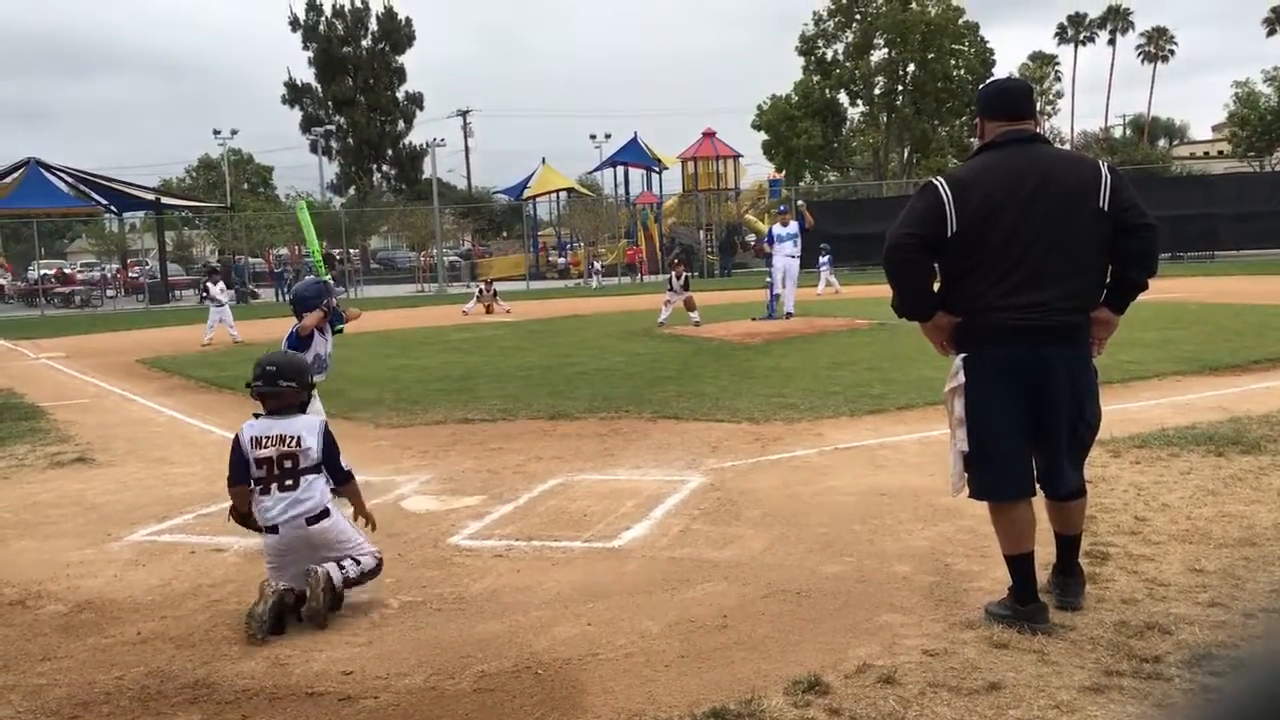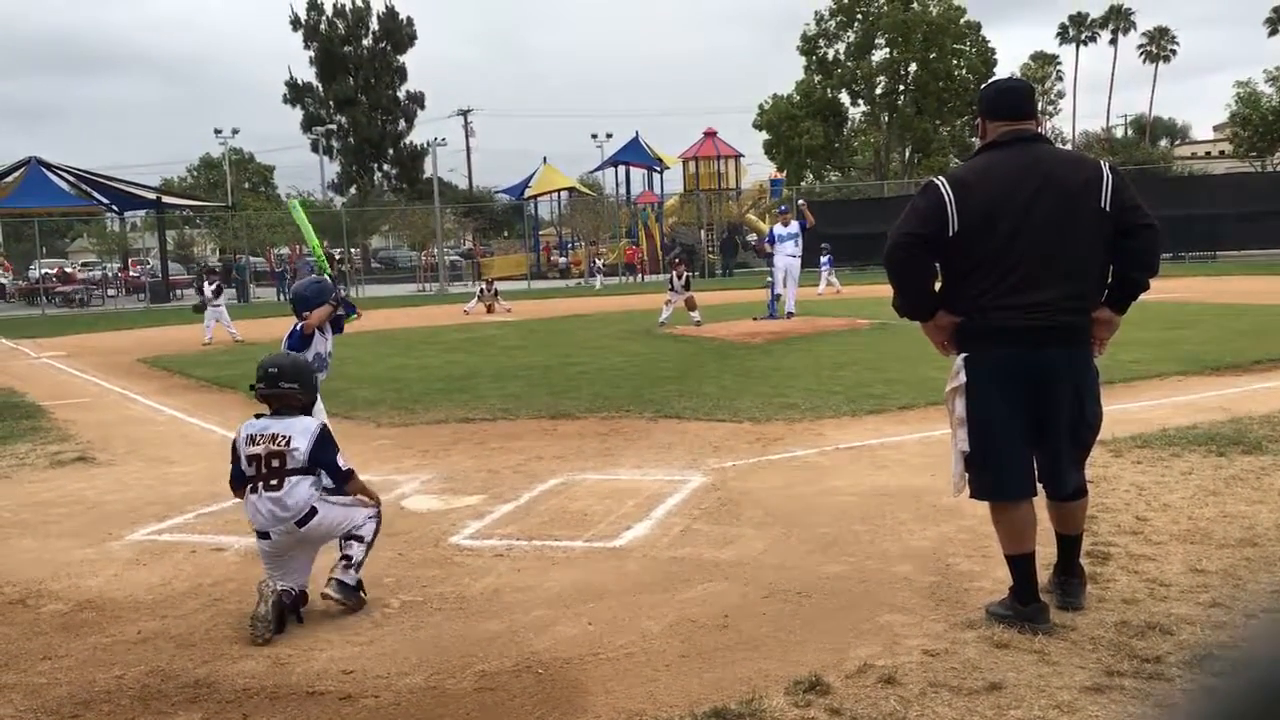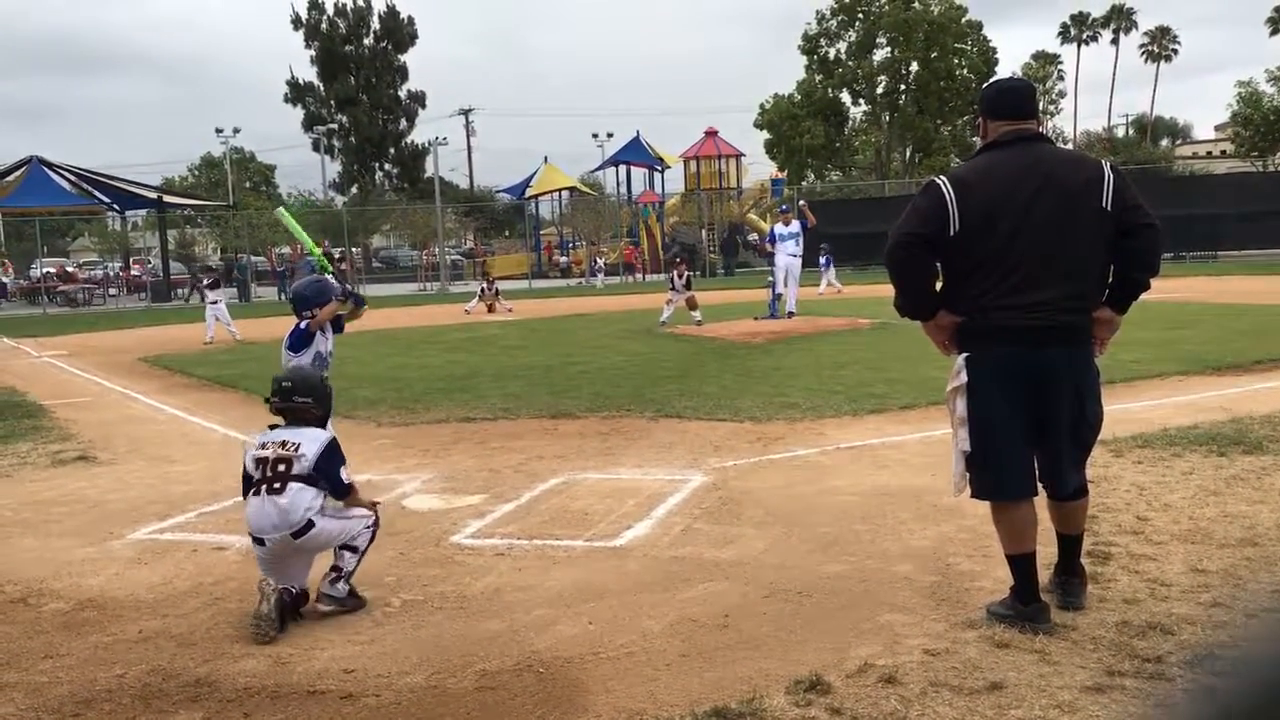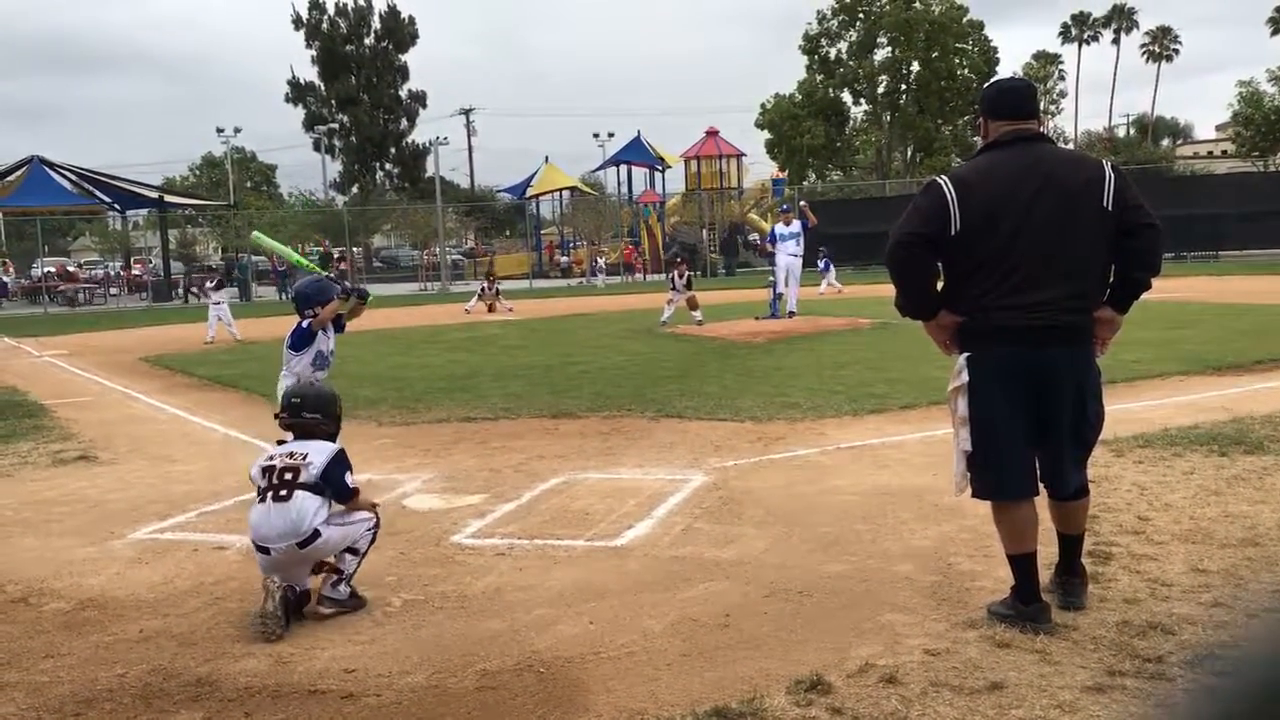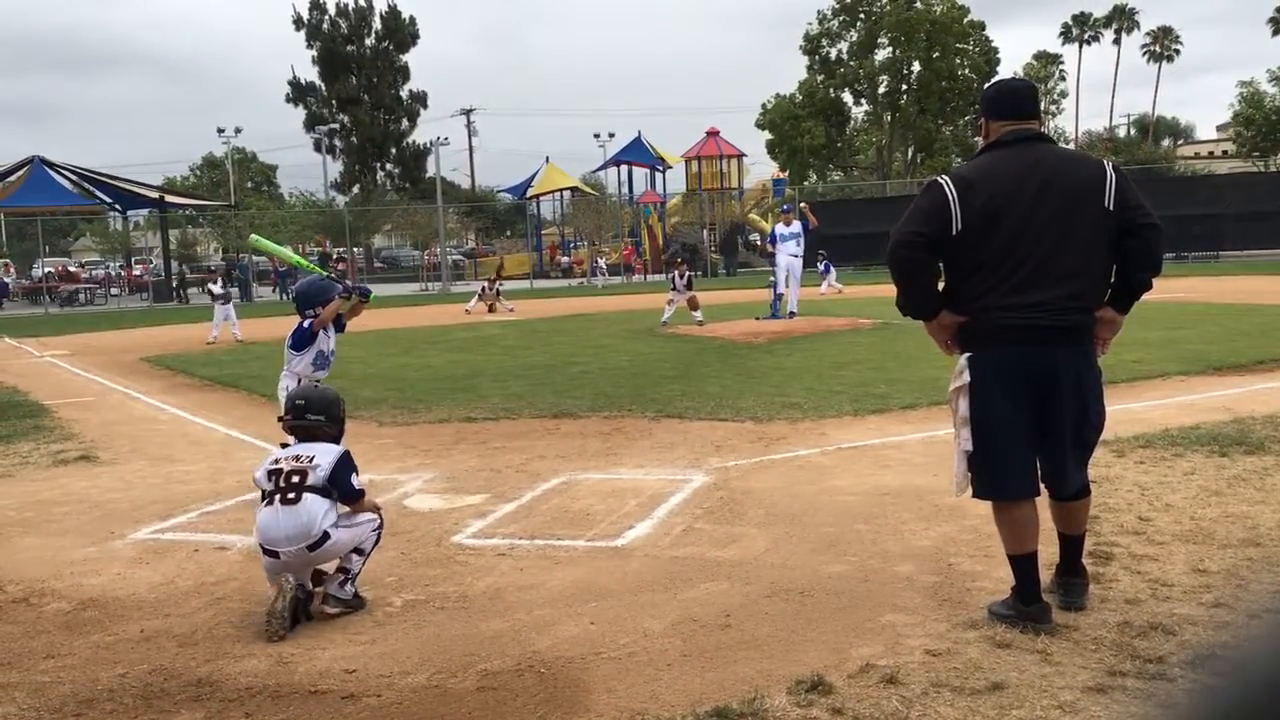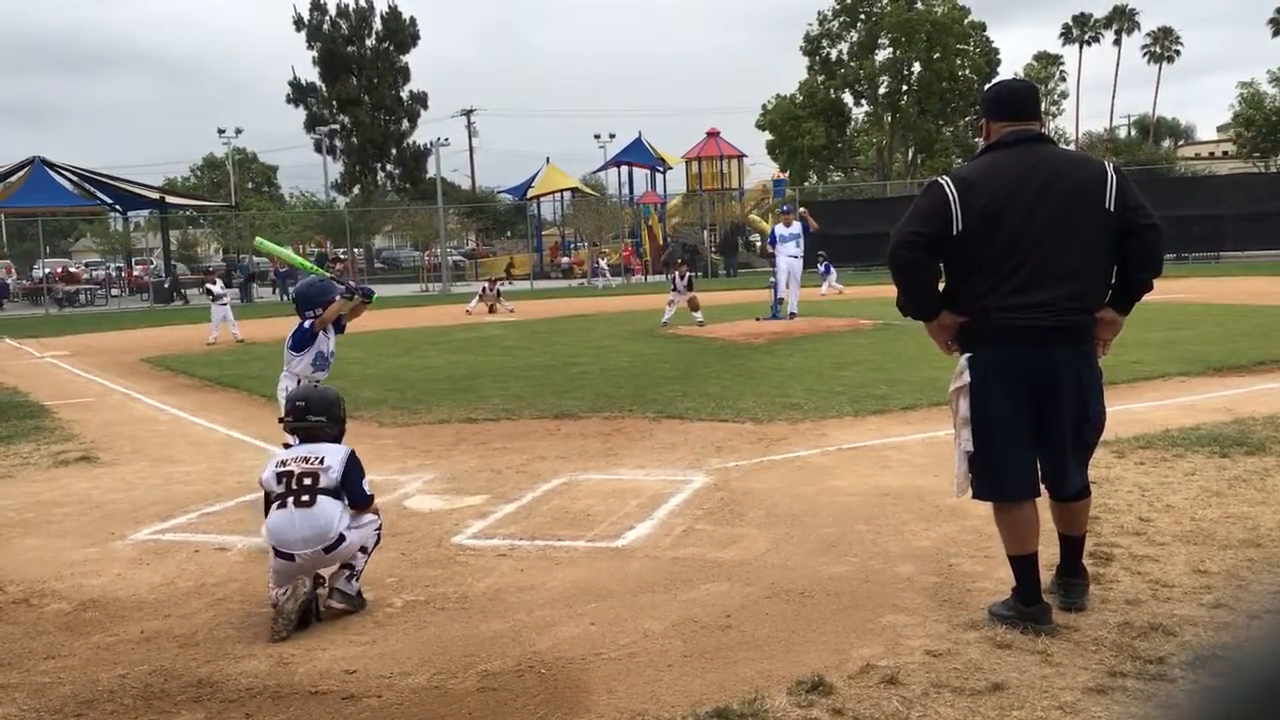
dt=0.2s
person 1, frame 1
left shoulder: (954, 187)
right shoulder: (1093, 175)
left elbow: (902, 251)
right elbow: (1142, 236)
left wrist: (927, 313)
right wrist: (1113, 305)
left hip: (990, 352)
right hip: (1068, 346)
left knee: (1005, 480)
right knee: (1065, 470)
left ankle: (1025, 600)
right ankle: (1068, 576)
person 1, frame 2
left shoulder: (955, 186)
right shoulder: (1095, 175)
left elbow: (902, 250)
right elbow: (1144, 236)
left wrist: (928, 312)
right wrist: (1114, 305)
left hip: (991, 352)
right hip: (1070, 346)
left knee: (1006, 480)
right knee: (1066, 470)
left ankle: (1026, 600)
right ankle: (1069, 577)
person 1, frame 3
left shoulder: (956, 186)
right shoulder: (1096, 175)
left elbow: (903, 250)
right elbow: (1145, 236)
left wrist: (929, 312)
right wrist: (1115, 305)
left hip: (992, 352)
right hip: (1070, 346)
left knee: (1007, 480)
right knee: (1067, 470)
left ankle: (1027, 600)
right ankle: (1070, 576)
person 1, frame 4
left shoulder: (958, 186)
right shoulder: (1097, 175)
left elbow: (905, 249)
right elbow: (1146, 235)
left wrist: (931, 312)
right wrist: (1116, 304)
left hip: (994, 352)
right hip: (1072, 345)
left knee: (1008, 479)
right knee: (1068, 469)
left ankle: (1028, 599)
right ankle: (1071, 576)
person 1, frame 5
left shoulder: (959, 186)
right shoulder: (1098, 175)
left elbow: (905, 250)
right elbow: (1146, 236)
left wrist: (931, 312)
right wrist: (1117, 305)
left hip: (995, 352)
right hip: (1073, 346)
left knee: (1009, 479)
right knee: (1068, 470)
left ankle: (1028, 600)
right ankle: (1071, 577)
person 1, frame 6
left shoulder: (959, 185)
right shoulder: (1099, 175)
left elbow: (906, 249)
right elbow: (1148, 236)
left wrist: (932, 312)
right wrist: (1118, 304)
left hip: (995, 351)
right hip: (1073, 346)
left knee: (1010, 480)
right knee: (1069, 470)
left ankle: (1029, 600)
right ankle: (1072, 577)
person 2, frame 1
left shoulder: (246, 433)
right shoulder: (315, 426)
left elbow: (236, 488)
right elbow: (343, 479)
left wrist: (247, 512)
right wrist: (360, 506)
left hip: (275, 531)
right hip: (318, 522)
left knee: (289, 587)
right knee: (369, 561)
left ankle: (279, 596)
right ankle: (328, 577)
person 2, frame 2
left shoulder: (245, 432)
right shoulder: (312, 428)
left elbow: (238, 488)
right elbow: (343, 478)
right wrist: (366, 492)
left hip: (268, 533)
right hip: (307, 518)
left knee: (291, 591)
right knee: (367, 512)
left ankle: (278, 596)
right ankle: (344, 582)
person 2, frame 3
left shoulder: (259, 442)
right shoulder: (322, 440)
left elbow: (249, 493)
right elbow: (343, 493)
right wrist: (363, 501)
left hip: (262, 539)
right hip: (301, 527)
left knee: (294, 593)
right knee: (366, 518)
left ankle: (280, 595)
right ankle: (334, 591)
person 2, frame 4
left shoulder: (269, 456)
right shoulder: (330, 452)
right elbow: (347, 498)
right wrist: (365, 503)
left hip: (265, 547)
right hip: (305, 537)
left knee: (295, 590)
right knee: (367, 519)
left ankle: (285, 595)
right ankle: (334, 593)
person 2, frame 5
left shoulder: (272, 460)
right shoulder: (335, 454)
right elbow: (353, 499)
right wrist: (369, 505)
left hip: (272, 550)
right hip: (314, 541)
left knee: (288, 585)
right knee: (371, 521)
left ankle: (287, 594)
right ankle: (338, 594)
person 2, frame 6
left shoulder: (275, 463)
right shoulder: (342, 454)
right elbow: (363, 504)
right wrist: (370, 509)
left hip: (285, 551)
right hip: (329, 544)
left knee: (278, 591)
right knee: (370, 522)
left ankle: (292, 596)
right ankle: (344, 589)
